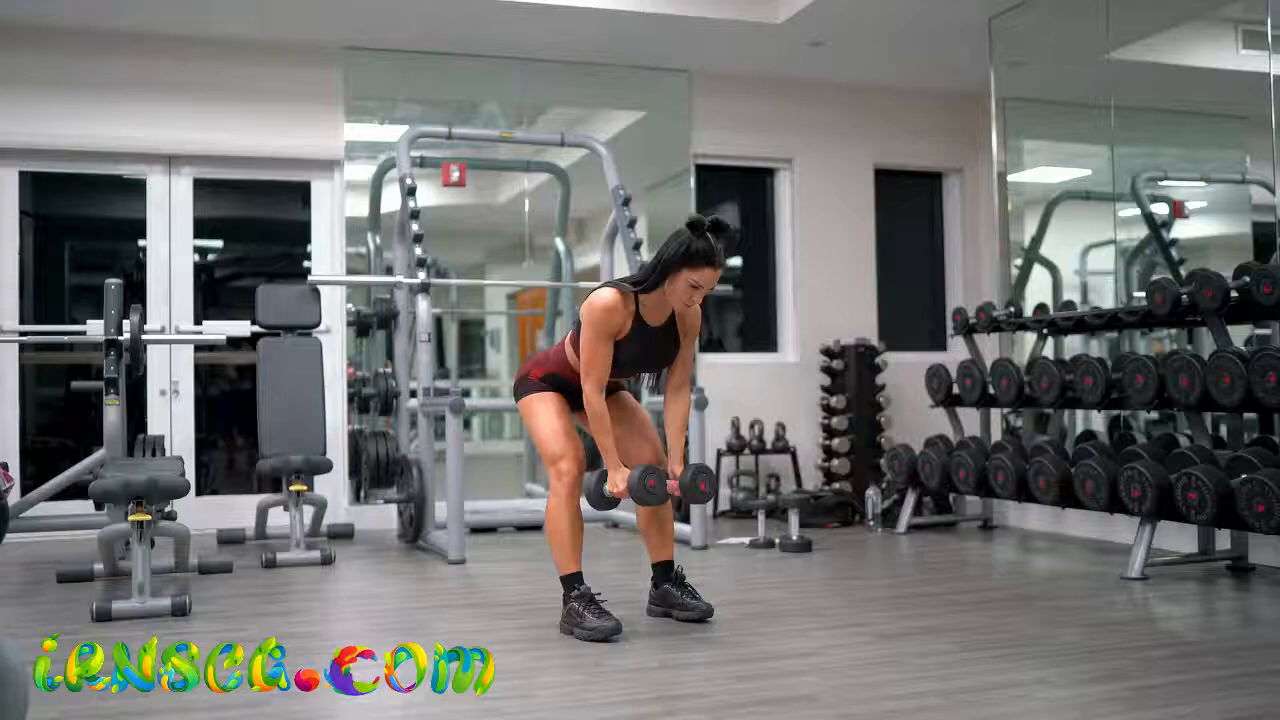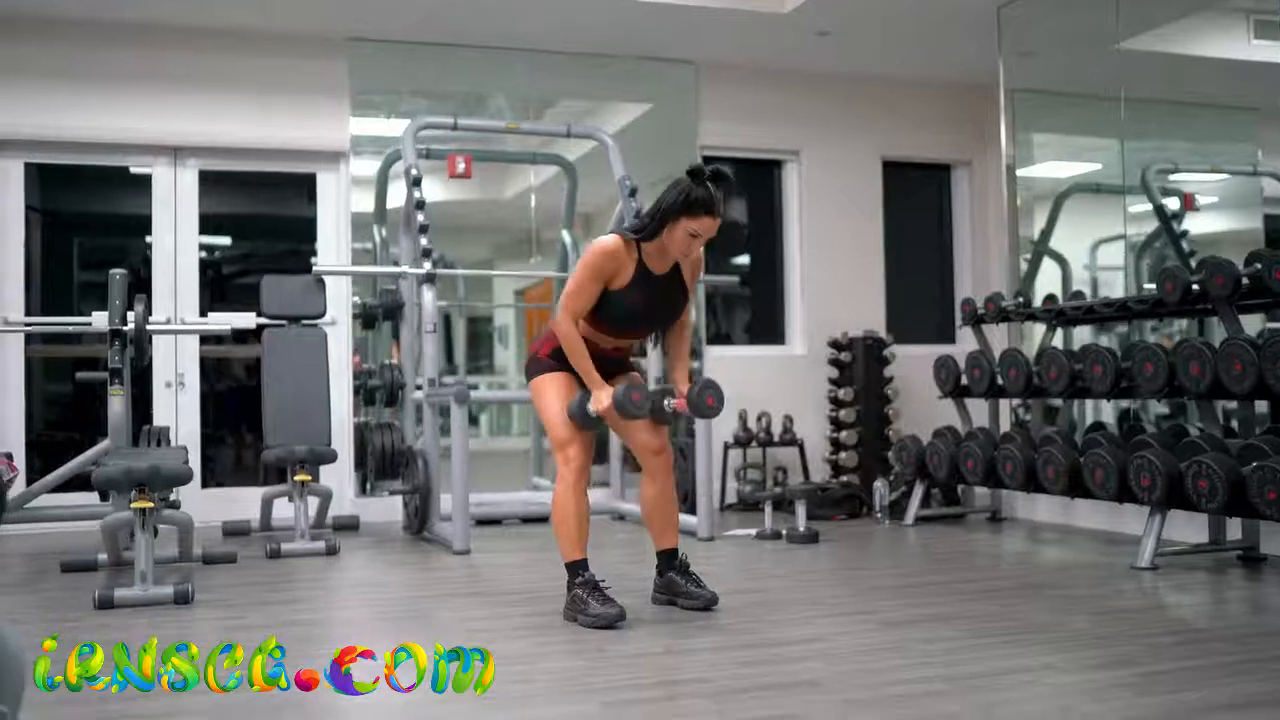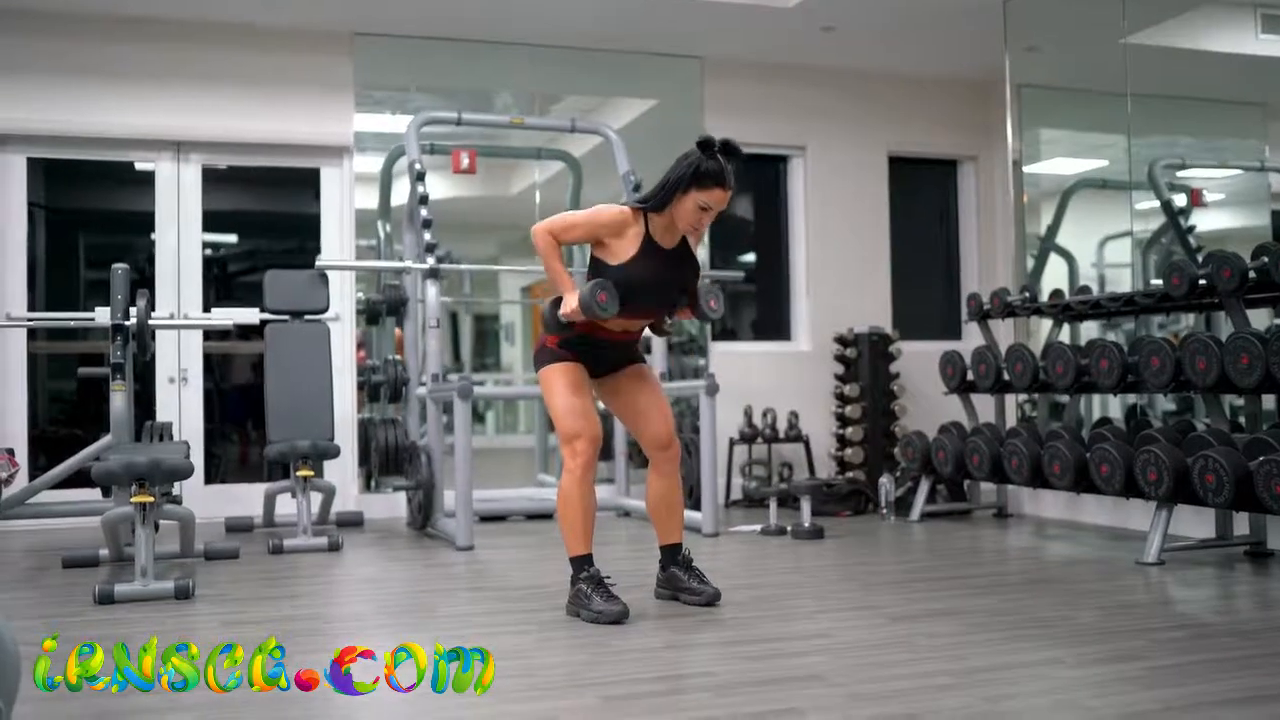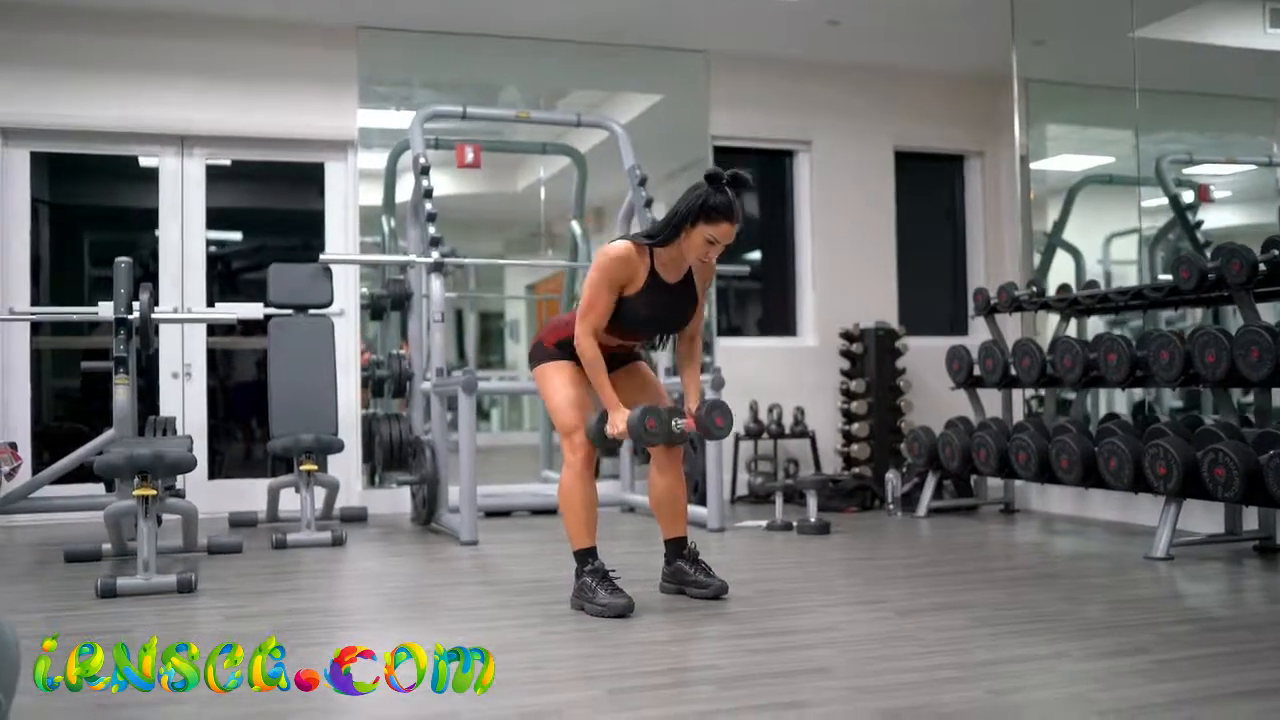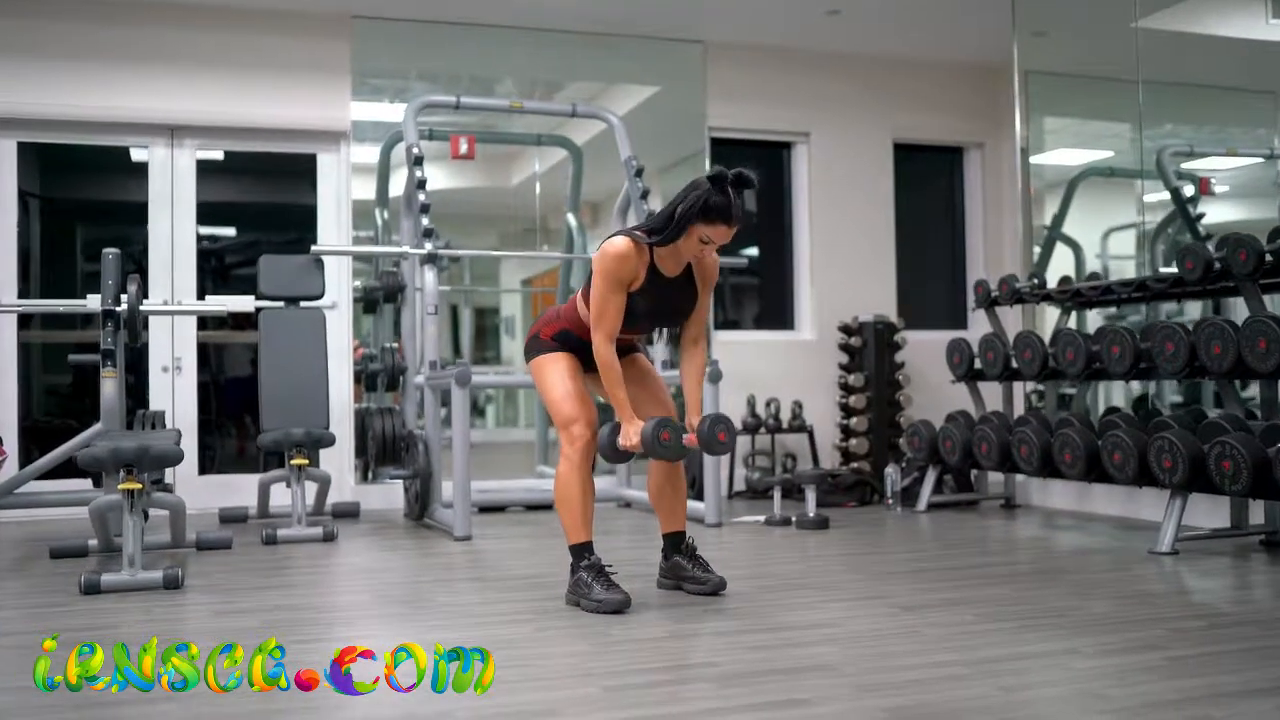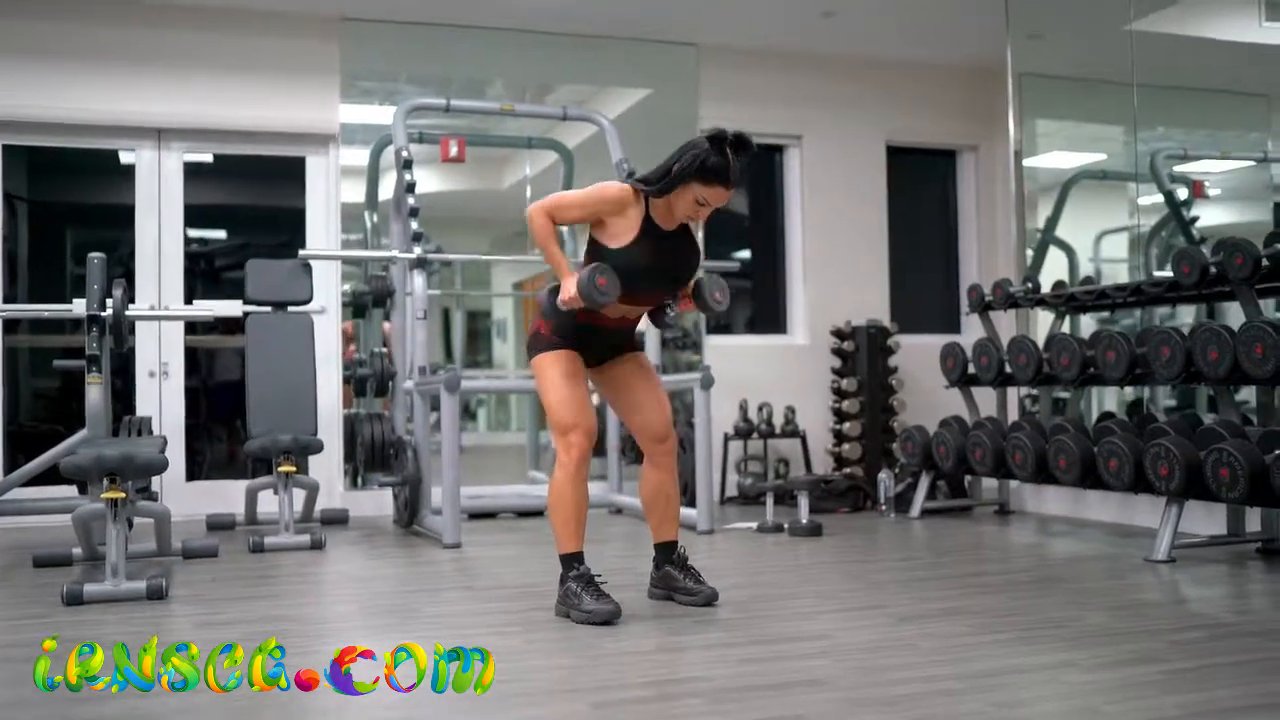
dt=0.5s
person 1, frame 1
left shoulder: (688, 316)
right shoulder: (609, 303)
left elbow: (677, 390)
right elbow: (591, 389)
left wrist: (677, 461)
right wrist: (613, 466)
left hip: (604, 385)
right hip: (547, 381)
left knee: (655, 468)
right knee: (568, 469)
left ankle: (665, 584)
right ankle: (575, 599)
person 1, frame 2
left shoulder: (690, 264)
right shoulder: (610, 251)
left elbow: (679, 325)
right elbow: (564, 319)
left wrist: (681, 383)
right wrist: (596, 388)
left hip: (614, 361)
right hip: (558, 358)
left knee: (659, 451)
right knee: (575, 455)
left ankle: (669, 572)
right ankle: (579, 586)
person 1, frame 3
left shoulder: (691, 232)
right shoulder: (618, 221)
right elbow: (543, 232)
left wrist: (681, 301)
right wrist: (569, 292)
left hip: (622, 351)
right hip: (568, 344)
left knee: (665, 446)
right knee: (583, 445)
left ankle: (673, 566)
right ankle: (582, 581)
person 1, frame 4
left shoulder: (702, 270)
right shoulder: (622, 257)
left elbow: (689, 338)
right elbow: (584, 333)
left wrist: (692, 400)
right wrist: (613, 409)
left hip: (620, 355)
right hip: (563, 348)
left knee: (668, 441)
right knee: (582, 441)
left ankle: (678, 561)
right ankle: (588, 575)
person 1, frame 5
left shoulder: (704, 266)
right shoulder: (622, 252)
left elbow: (693, 342)
right elbow: (600, 337)
left wrist: (694, 415)
right wrist: (626, 418)
left hip: (619, 346)
right hip: (561, 340)
right knee: (580, 435)
left ankle: (676, 555)
right ankle: (583, 569)
person 1, frame 6
left shoulder: (691, 218)
right shoulder: (618, 200)
right elbow: (538, 213)
left wrist: (686, 292)
right wrist: (568, 276)
left hip: (620, 339)
right hip: (563, 330)
left knee: (663, 439)
right knee: (577, 441)
left ankle: (667, 564)
right ankle: (572, 579)
